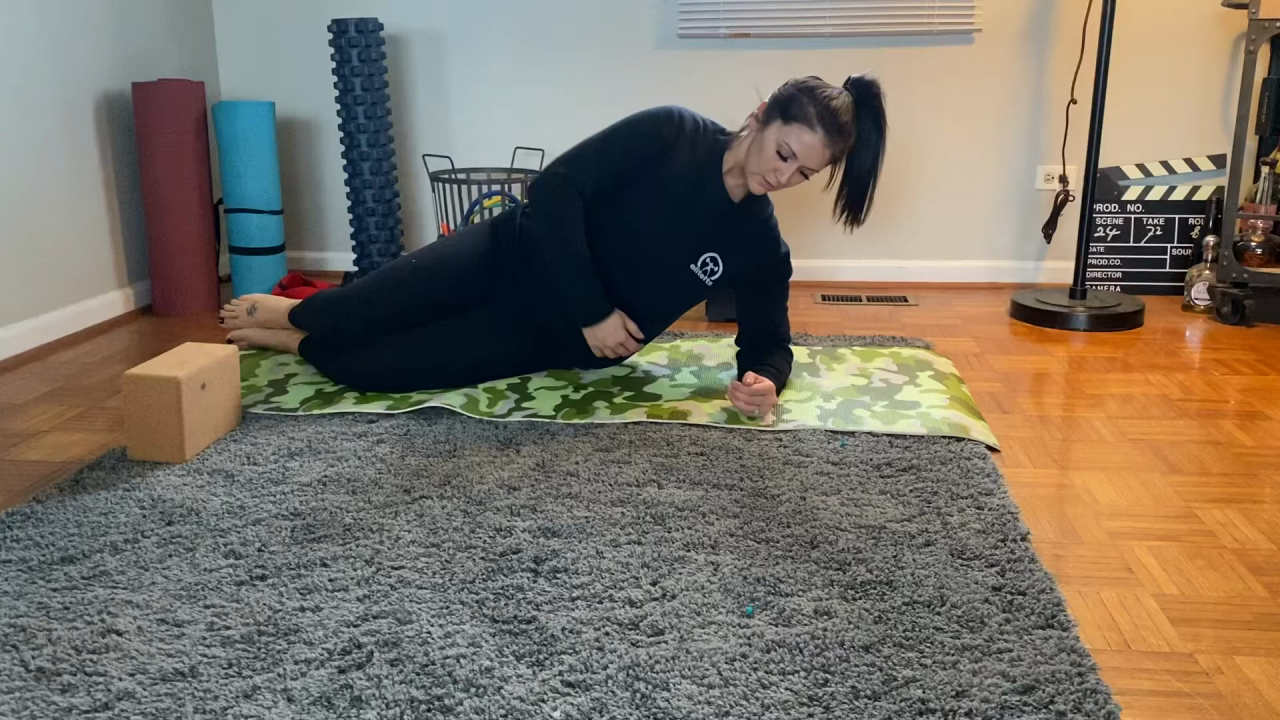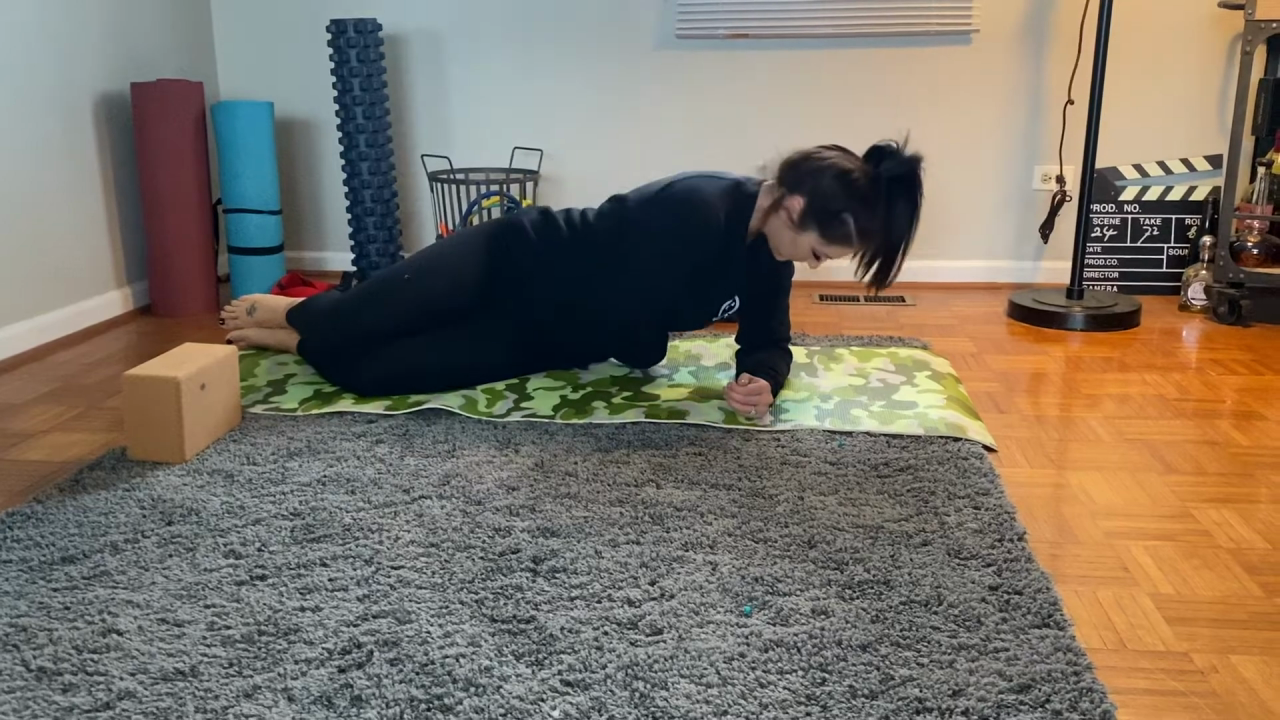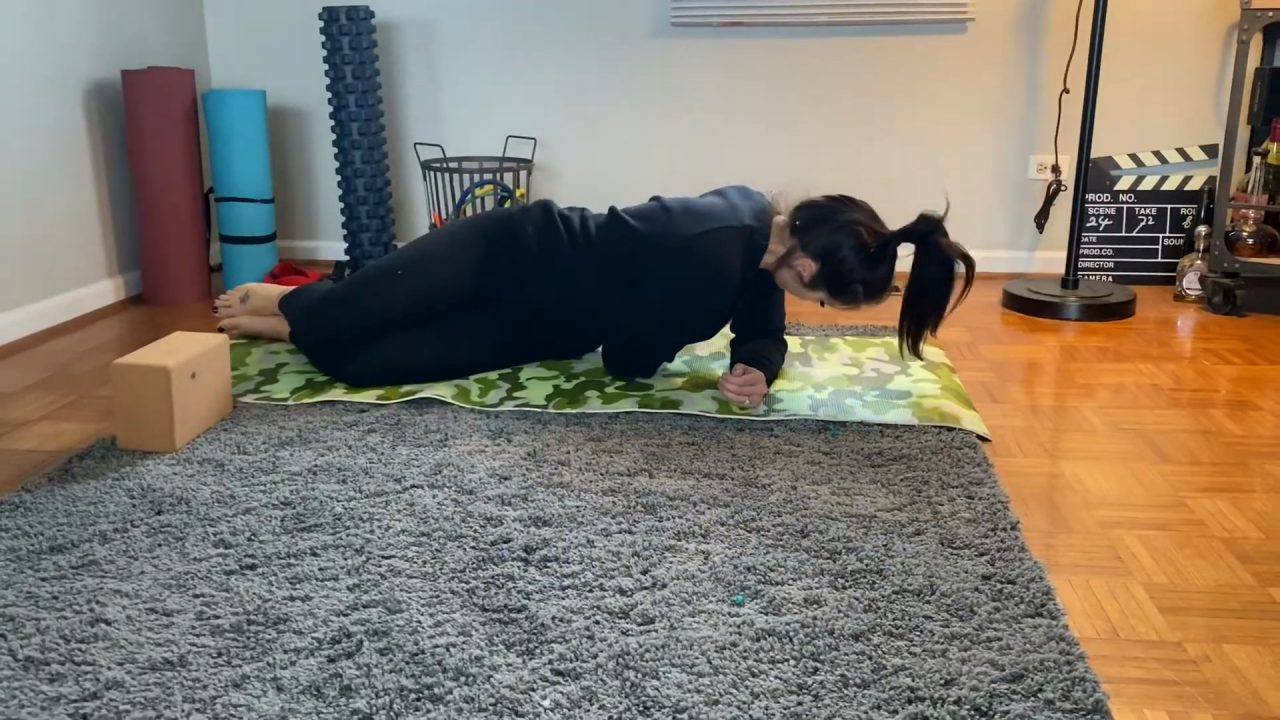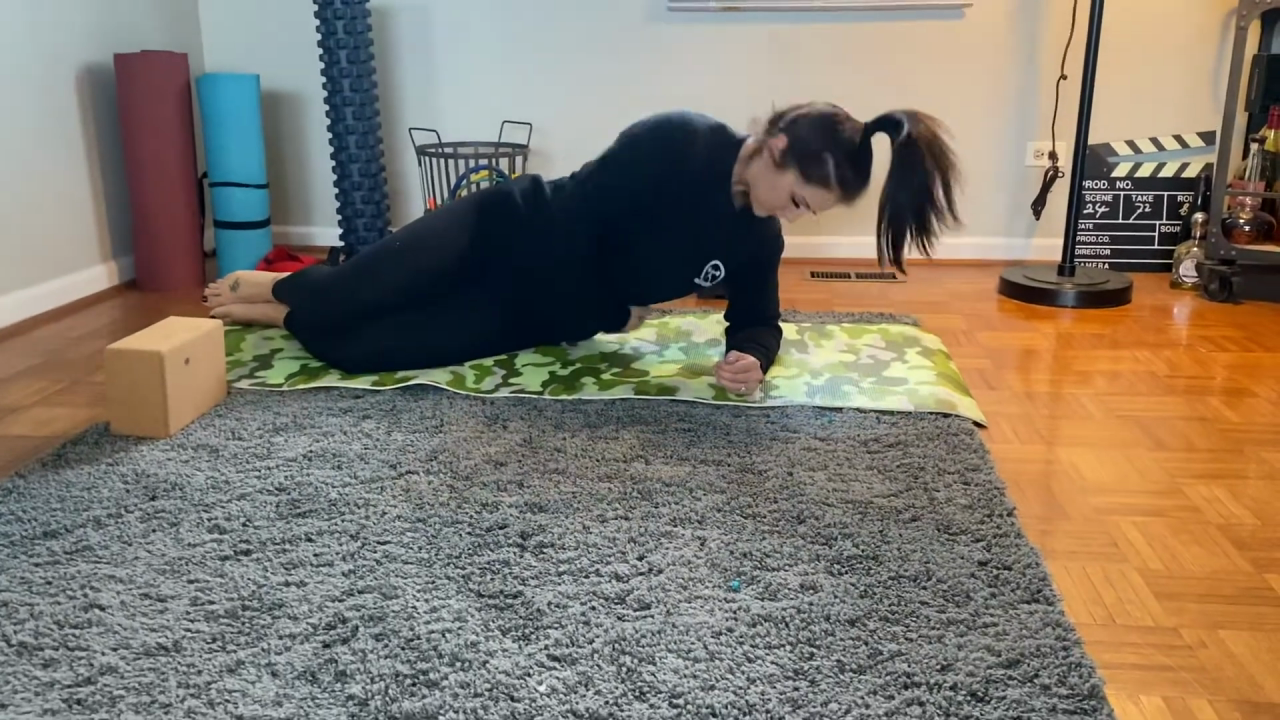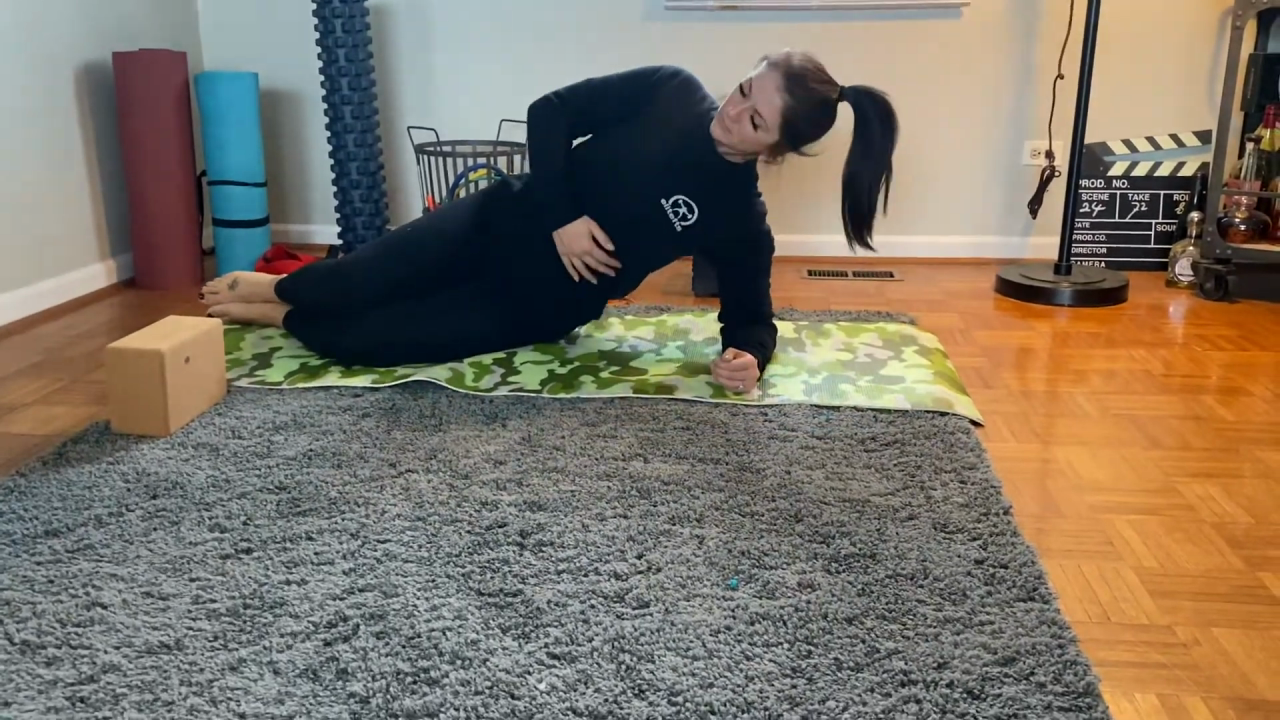
dt=1s
person 1, frame 1
left shoulder: (762, 248)
right shoulder: (672, 133)
left elbow: (768, 341)
right elbow: (554, 187)
left wrist: (762, 381)
right wrist: (593, 314)
left hip: (551, 340)
right hip: (514, 256)
left knee: (369, 370)
right knee: (353, 319)
left ankle: (290, 344)
right ankle: (284, 311)
person 1, frame 2
left shoulder: (766, 257)
right shoulder: (698, 210)
left elbow: (767, 342)
right elbow: (630, 334)
left wrist: (761, 382)
right wrist: (656, 352)
left hip: (546, 342)
right hip: (507, 261)
left knee: (364, 374)
right knee: (349, 326)
left ankle: (288, 339)
right ankle: (287, 311)
person 1, frame 3
left shoulder: (760, 223)
right shoulder: (712, 260)
left elbow: (763, 331)
right elbow: (629, 358)
left wrist: (754, 372)
right wrist: (659, 336)
right hip: (506, 253)
left knee: (361, 365)
right knee: (345, 316)
left ankle: (280, 324)
right ankle: (277, 302)
person 1, frame 4
left shoulder: (756, 240)
right shoulder: (679, 144)
left elbow: (757, 319)
right elbow: (571, 222)
left wrist: (750, 360)
right wrist: (608, 311)
left hip: (543, 316)
right hip: (499, 232)
left knee: (359, 352)
right knee: (343, 301)
left ankle: (277, 317)
right ankle: (274, 287)
person 1, frame 5
left shoulder: (741, 221)
right shoulder: (672, 91)
left elbow: (751, 316)
right elbow: (551, 110)
left wrist: (746, 358)
right wrist: (562, 214)
left hip: (537, 307)
right hip: (502, 221)
left knee: (361, 341)
right knee: (356, 283)
left ankle: (278, 318)
right ankle: (272, 285)
